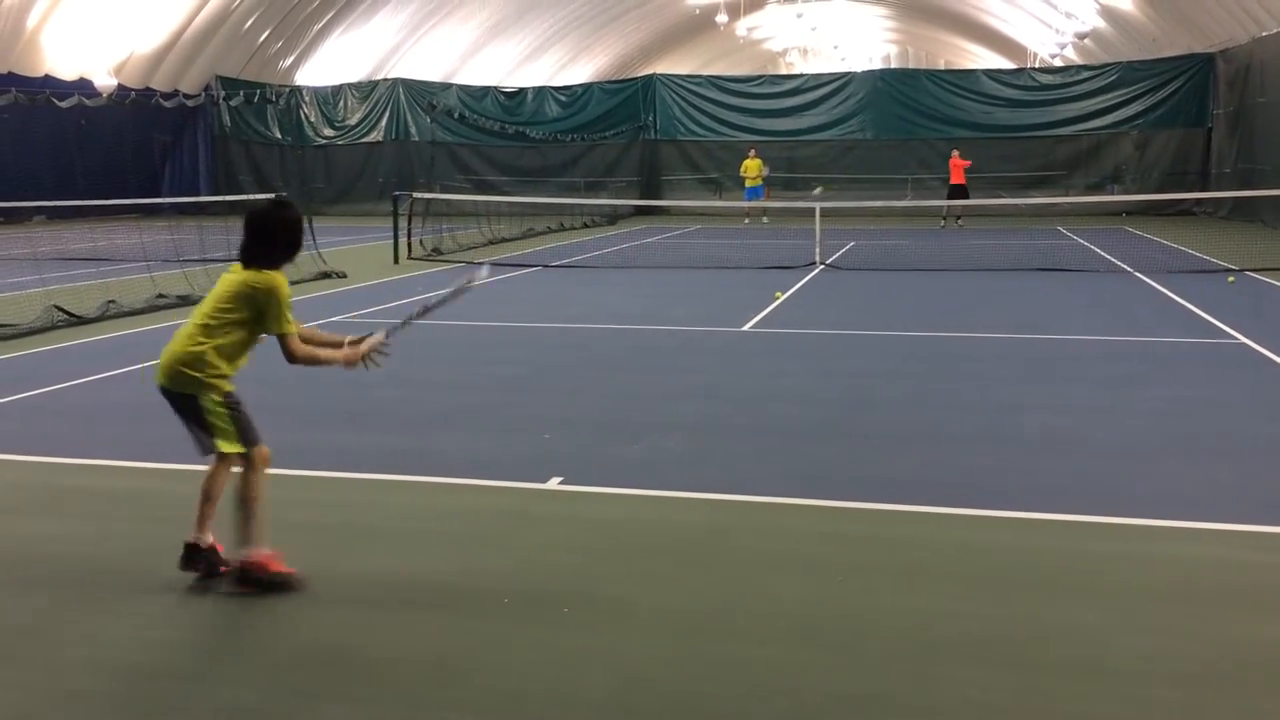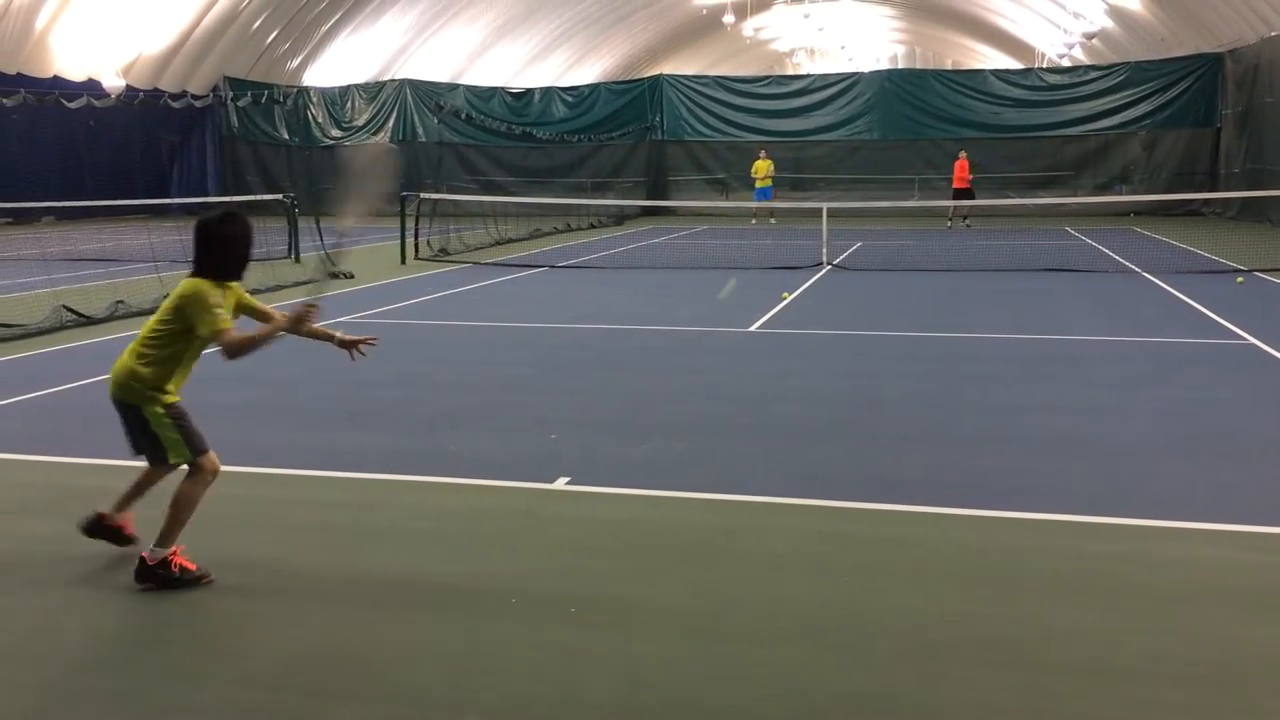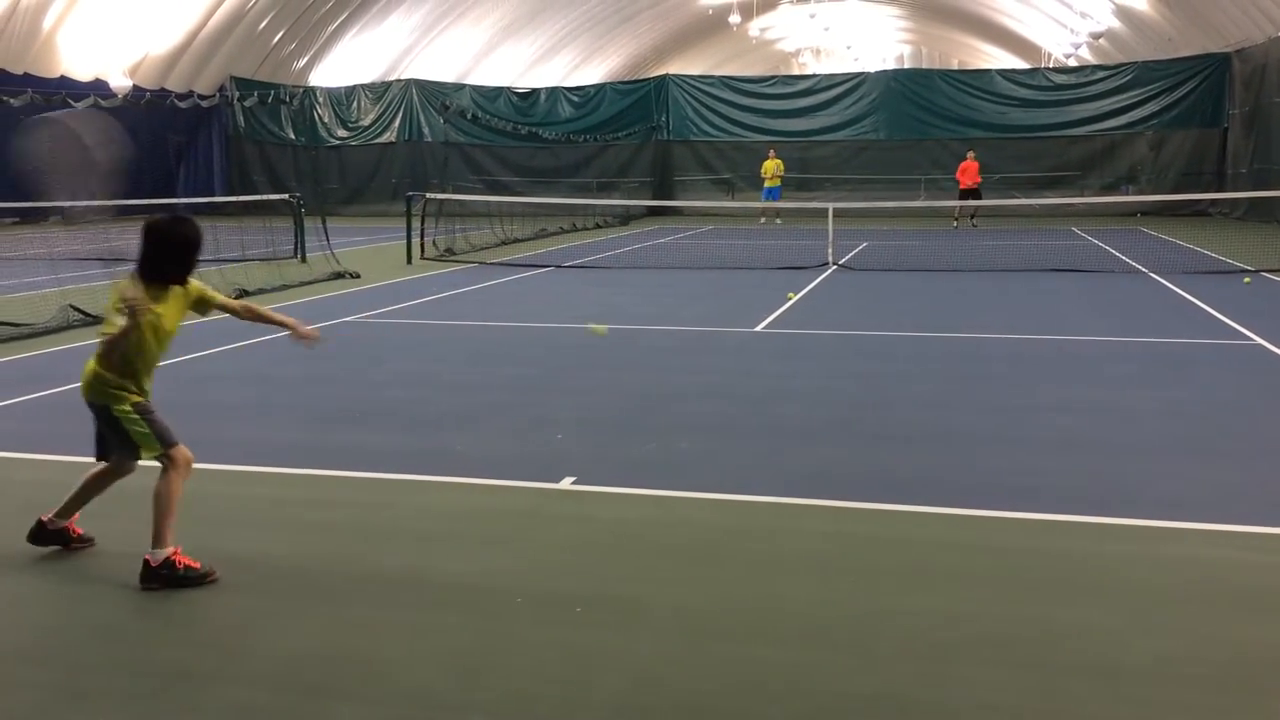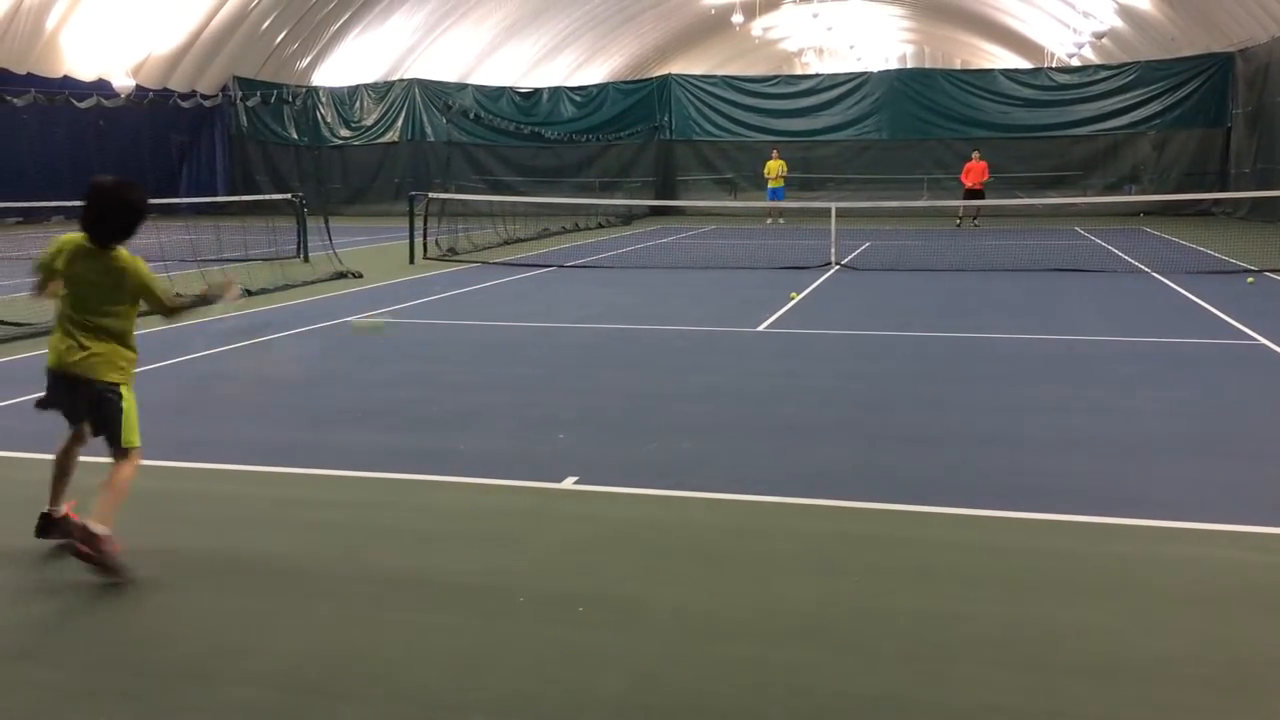
dt=0.2s
person 1, frame 1
left shoulder: (242, 274)
right shoulder: (270, 283)
left elbow: (287, 330)
right elbow: (292, 351)
left wrist: (342, 341)
right wrist: (345, 358)
left hip: (176, 370)
right hip: (198, 374)
left knee: (227, 452)
right knee: (255, 457)
left ankle: (200, 544)
right ankle: (252, 558)
person 1, frame 2
left shoulder: (225, 289)
right shoulder: (200, 292)
left elbow: (273, 317)
right elbow: (231, 348)
left wrist: (336, 337)
right wrist: (284, 325)
left hip: (139, 383)
right hip: (144, 387)
left knee: (168, 459)
right knee: (205, 466)
left ankle: (111, 518)
right ankle: (159, 559)
person 1, frame 3
left shoulder: (184, 289)
right shoulder: (129, 292)
left elbow: (239, 308)
right elbow: (109, 348)
left wrist: (290, 324)
right wrist: (129, 325)
left hip: (119, 389)
right hip: (113, 390)
left knee: (121, 463)
right knee: (178, 459)
left ankle: (53, 524)
right ankle: (161, 559)
person 1, frame 4
left shoulder: (67, 247)
right shoulder: (127, 267)
left elbow: (42, 287)
right elbow: (167, 308)
right wrist: (207, 297)
left hip: (62, 364)
right hip: (105, 371)
left knee: (79, 433)
right knee: (126, 456)
left ankle: (55, 514)
right ankle: (94, 530)
